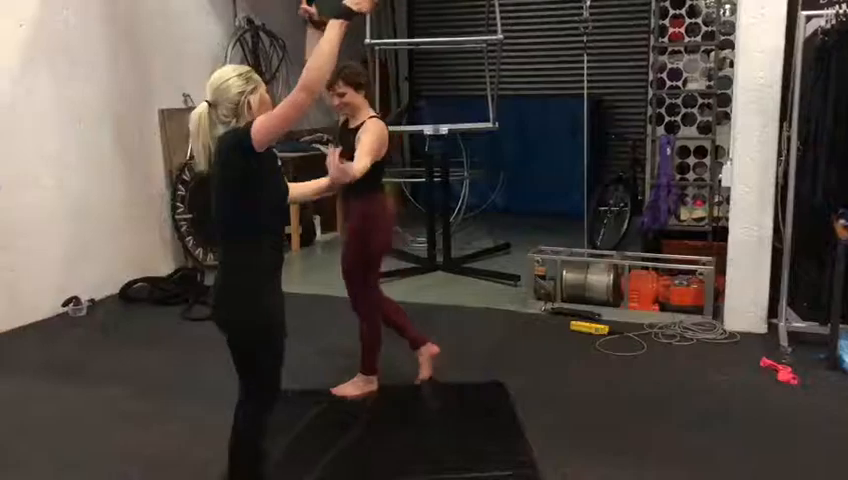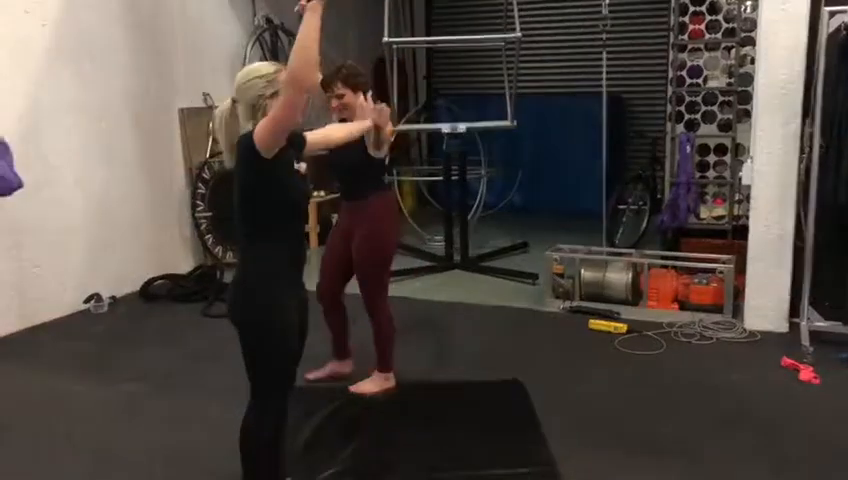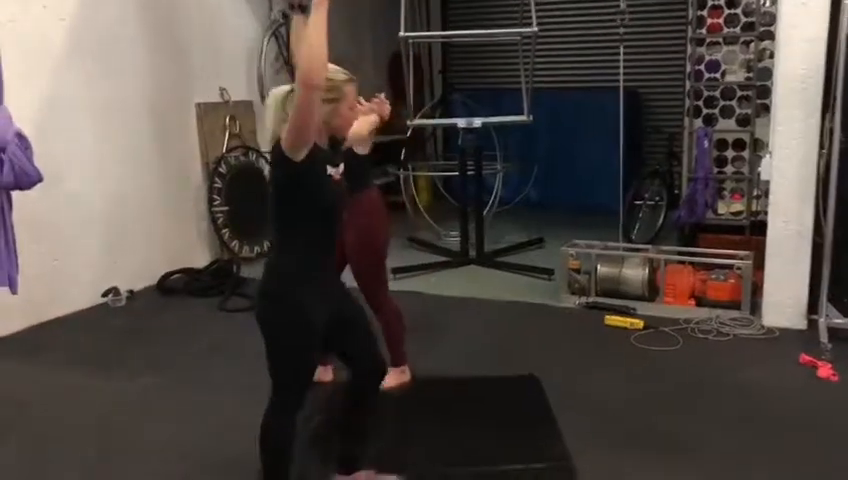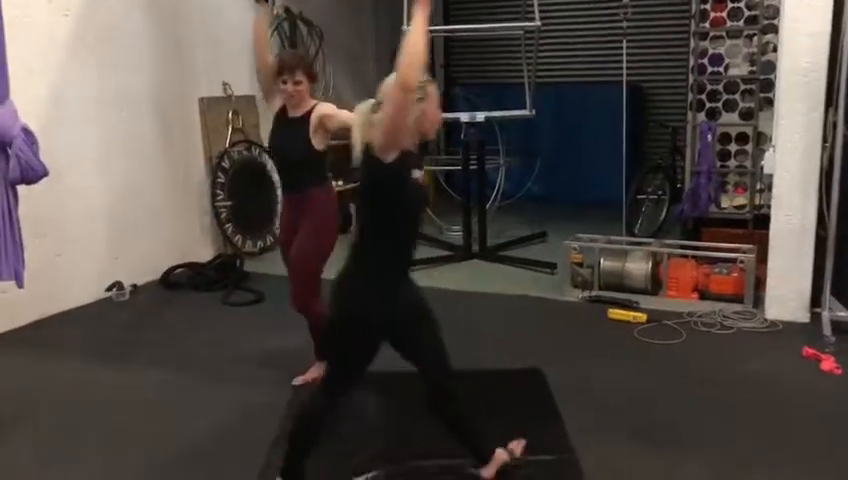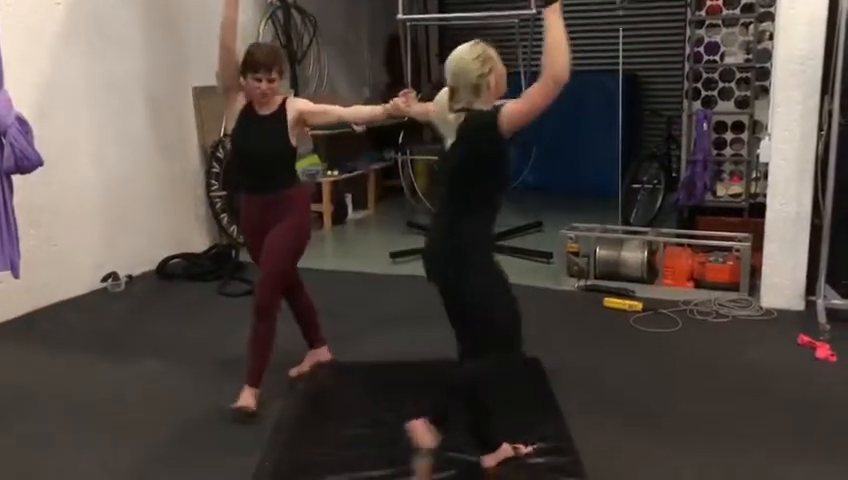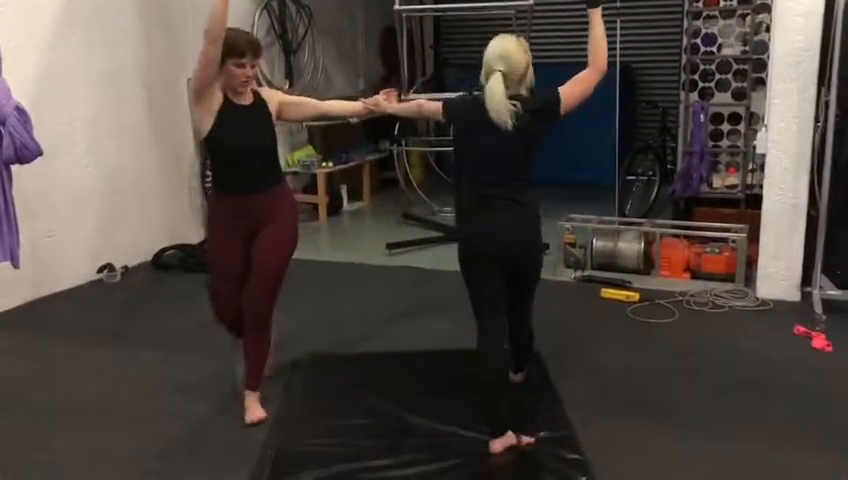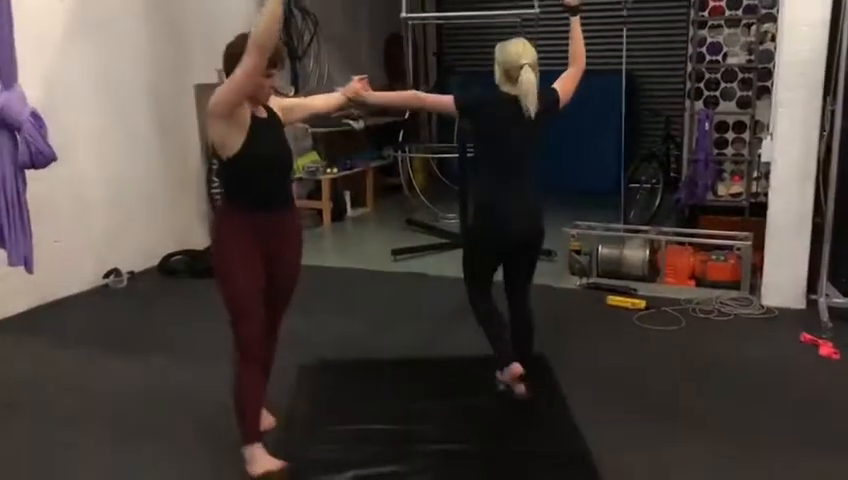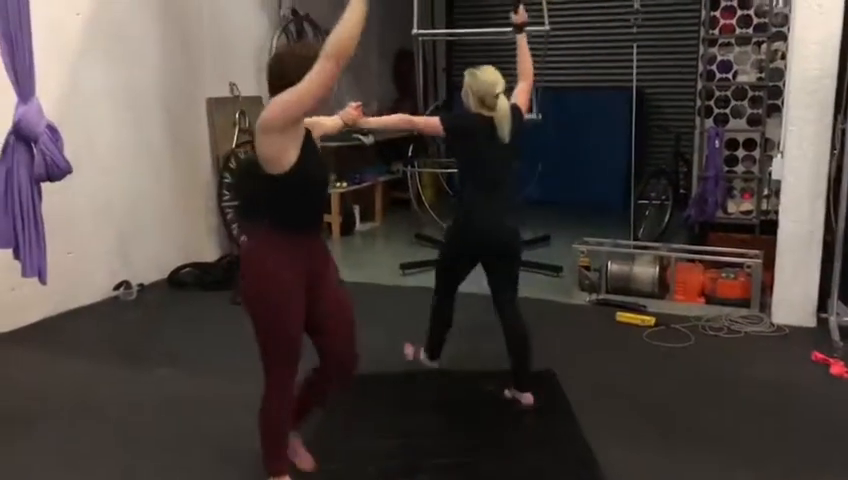
dt=0.4s
person 1, frame 1
left shoulder: (245, 153)
right shoulder: (241, 144)
left elbow: (279, 194)
right elbow: (309, 87)
left wrist: (329, 184)
left hip: (251, 290)
right hip: (246, 295)
left knee: (258, 393)
right knee: (260, 396)
person 1, frame 2
left shoulder: (286, 145)
right shoulder: (257, 149)
left elbow: (330, 134)
right elbow: (300, 81)
left wrist: (366, 123)
left hip: (287, 289)
right hip: (261, 295)
left knee: (279, 392)
right knee: (266, 398)
person 1, frame 3
left shoulder: (326, 147)
right shoulder: (294, 155)
left elbow: (357, 127)
right elbow: (310, 79)
left hip: (325, 289)
right hip: (289, 296)
left knee: (370, 371)
right knee: (289, 399)
person 1, frame 4
left shoulder: (403, 155)
right shoulder: (385, 159)
right elbow: (401, 88)
left hip: (396, 289)
right hip: (363, 295)
left knee: (438, 375)
right knee: (336, 389)
person 1, frame 5
left shoulder: (453, 118)
right shoulder: (488, 126)
left elbow: (428, 110)
right elbow: (553, 78)
left wrist: (414, 107)
left hip: (441, 250)
right hip: (467, 255)
left knee: (476, 347)
right knee: (502, 351)
left ankle: (490, 446)
right ankle: (429, 423)
person 1, frame 6
left shoulder: (467, 108)
right shoulder: (538, 109)
left elbow: (423, 107)
right elbow: (597, 68)
left wrist: (391, 107)
left hip: (477, 233)
right hip: (522, 230)
left knee: (490, 325)
right knee: (520, 310)
left ankle: (502, 429)
right ankle: (520, 372)
person 1, frame 7
left shoulder: (483, 104)
right shoulder: (544, 105)
left elbow: (419, 100)
right elbow: (577, 67)
left wrist: (369, 97)
left hip: (489, 216)
right hip: (529, 217)
left knee: (479, 290)
right knee: (520, 296)
left ankle: (510, 362)
right ankle: (520, 374)
person 1, frame 8
left shoulder: (463, 125)
right shoulder: (510, 121)
left elbow: (408, 122)
right elbow: (526, 79)
left wrist: (364, 123)
right wrist: (521, 31)
left hip: (471, 227)
right hip: (506, 229)
left knee: (445, 289)
right knee: (508, 306)
left ankle: (430, 354)
right ankle: (523, 388)
person 2, frame 1
left shoulder: (373, 127)
right shoulder: (345, 119)
left elbow: (362, 165)
left wrist: (346, 171)
left hip: (368, 216)
right hip: (357, 216)
left knee: (362, 297)
right knee: (368, 294)
left ankle: (368, 377)
right ankle: (424, 346)
person 2, frame 2
left shoulder: (372, 126)
right shoulder: (339, 120)
left elbow: (381, 138)
left wrist: (381, 128)
left hip: (376, 216)
right hip: (348, 215)
left knee: (374, 298)
right knee: (327, 291)
left ankle: (385, 374)
right ankle: (341, 360)
person 2, frame 3
left shoulder: (359, 119)
left elbow: (356, 132)
left wrist: (376, 117)
left hip: (363, 215)
left knee: (376, 295)
left ankle: (400, 368)
right ankle: (323, 365)
person 2, frame 4
left shoulder: (320, 115)
right shoulder: (277, 107)
left elbow: (351, 121)
right elbow: (262, 53)
left hip: (319, 208)
right hip: (291, 207)
left knee: (304, 295)
right knee: (303, 292)
right ankle: (324, 359)
person 2, frame 5
left shoulder: (295, 110)
right shoulder: (234, 101)
left elbow: (344, 113)
right elbow: (226, 48)
left wrist: (386, 109)
left hip: (289, 209)
right hip: (251, 210)
left knee: (264, 298)
right knee: (286, 283)
left ankle: (251, 388)
right ankle: (318, 349)
person 2, frame 6
left shoulder: (270, 101)
right shoulder: (205, 98)
left elbow: (323, 106)
right elbow: (212, 40)
left wrist: (368, 106)
left hip: (276, 210)
right hip: (228, 213)
left knee: (259, 306)
right knee: (225, 305)
left ankle: (251, 392)
right ankle: (257, 342)
person 2, frame 7
left shoulder: (274, 109)
right shoulder: (224, 110)
left elbow: (316, 103)
right elbow: (258, 49)
left wrist: (345, 94)
left hip: (285, 230)
right hip: (238, 234)
left knee: (267, 331)
right knee: (250, 340)
left ankle: (256, 401)
person 2, frame 8
left shoulder: (301, 127)
right shoulder: (277, 122)
left elbow: (326, 124)
right elbow: (333, 61)
left wrist: (346, 118)
left hip: (314, 255)
right hip: (273, 261)
left knee: (343, 359)
right knee: (282, 373)
left ankle: (289, 428)
